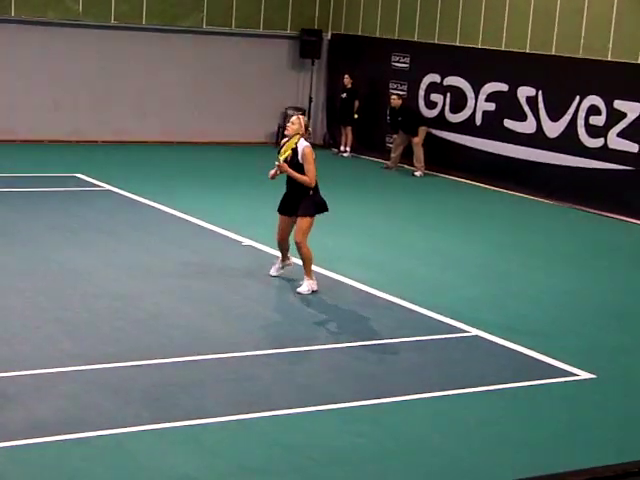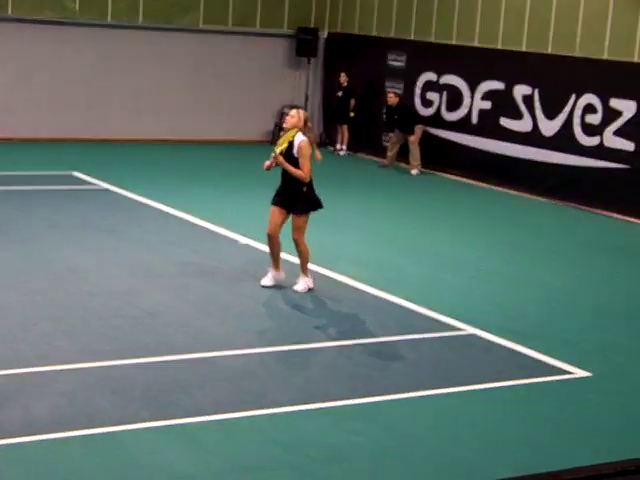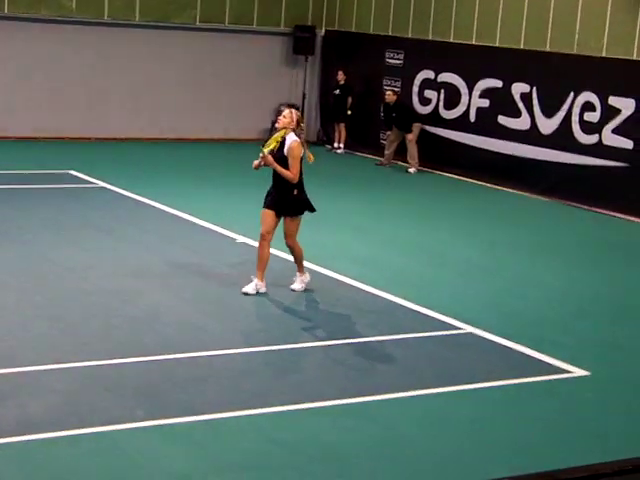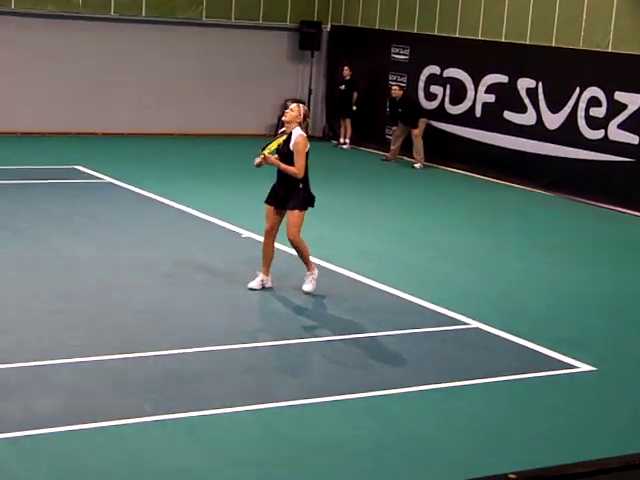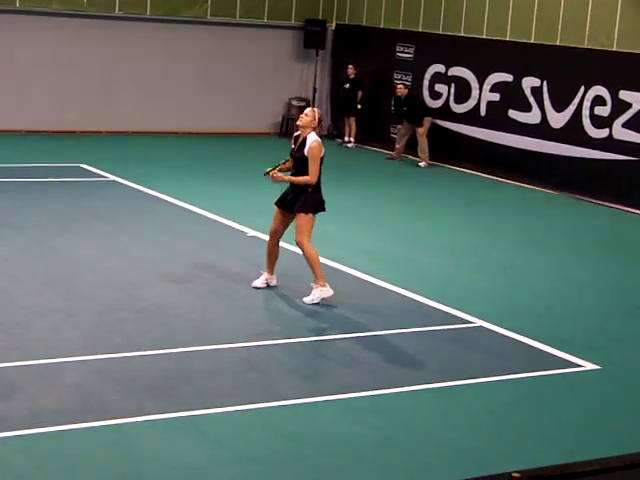
dt=0.2s
person 1, frame 1
left shoulder: (305, 149)
right shoulder: (285, 144)
left elbow: (311, 182)
left wrist: (288, 171)
right wrist: (277, 170)
left hip: (308, 198)
right hip: (290, 196)
left knee: (299, 240)
right knee: (281, 237)
left ankle: (310, 279)
right ankle: (284, 260)
person 1, frame 2
left shoulder: (302, 143)
right shoulder: (284, 138)
left elbow: (305, 176)
left wrist: (283, 163)
right wrist: (273, 162)
left hip: (301, 195)
right hip: (285, 191)
left knee: (297, 238)
right knee: (271, 232)
left ankle: (305, 277)
right ankle: (276, 271)
person 1, frame 3
left shoulder: (293, 144)
left elbow: (293, 177)
left wrist: (272, 164)
right wrist: (263, 161)
left hip: (292, 197)
right hip: (275, 193)
left knee: (290, 241)
right knee: (264, 236)
left ankle: (302, 275)
right ankle: (259, 282)
person 1, frame 4
left shoulder: (299, 138)
right shoulder: (283, 133)
left elbow: (298, 172)
left wrist: (275, 162)
right wrist: (266, 159)
left hip: (297, 191)
right hip: (280, 188)
left knee: (293, 236)
right knee: (269, 231)
left ankle: (311, 269)
right ankle: (265, 276)
person 1, frame 5
left shoulder: (314, 143)
right shoulder: (296, 137)
left elbow: (312, 179)
left wrist: (284, 178)
right wrist: (279, 169)
left hip: (308, 195)
right hip: (293, 192)
left knee: (302, 241)
right knee: (274, 233)
left ankle: (322, 286)
right ankle: (269, 276)
